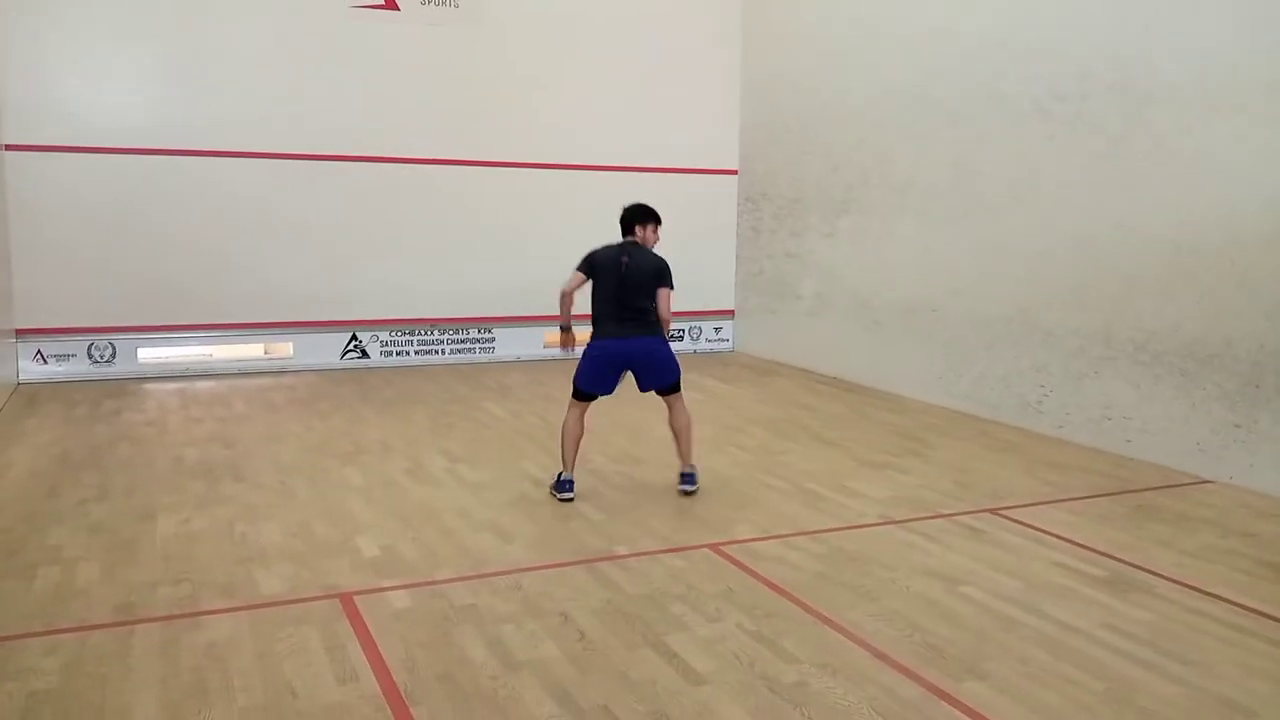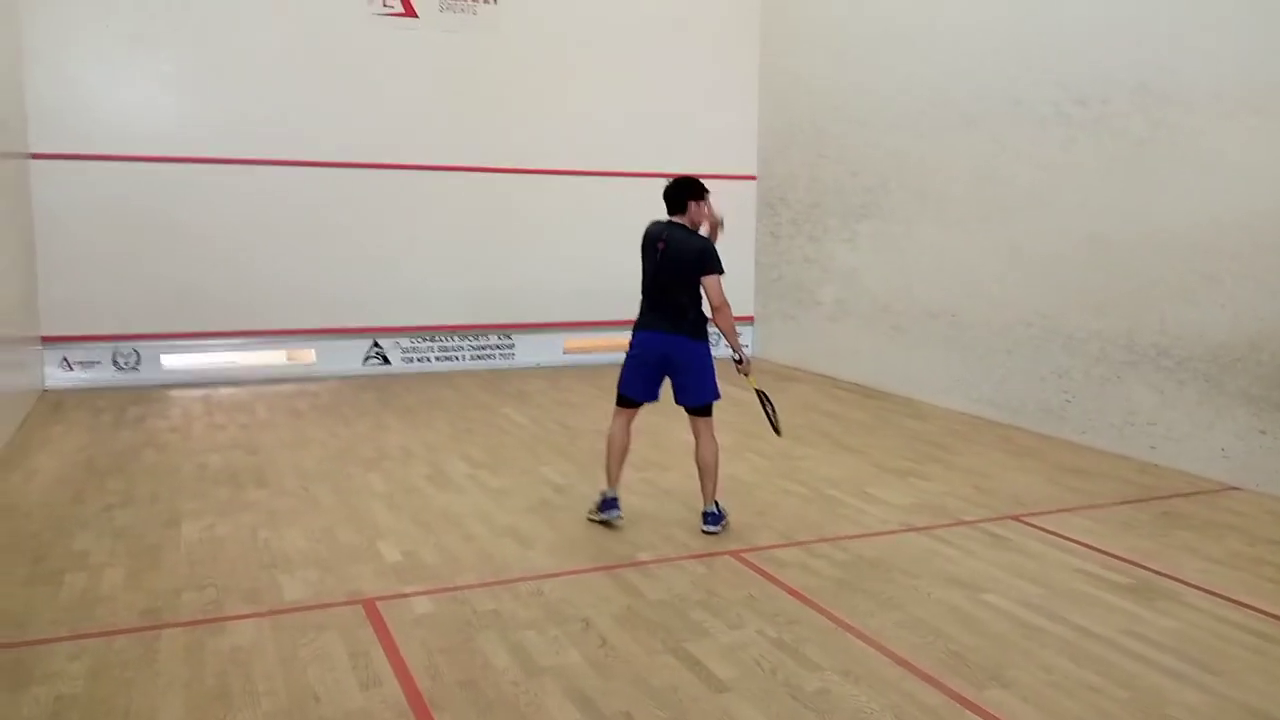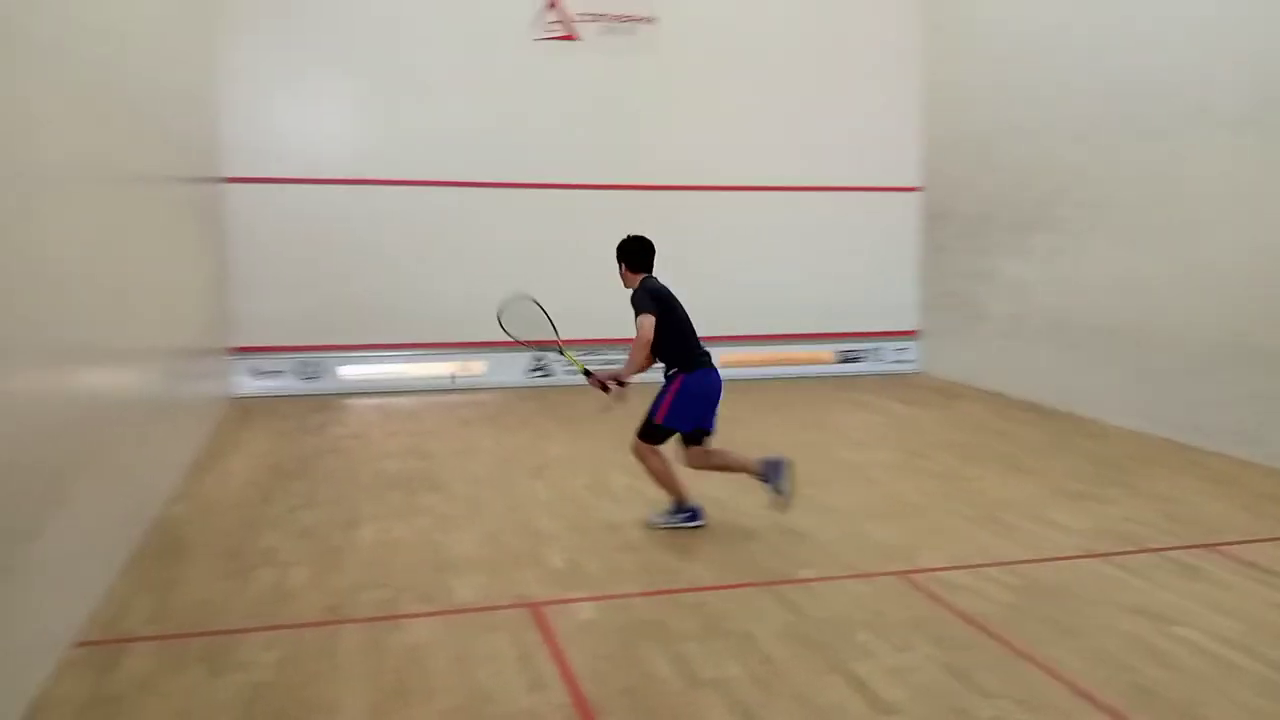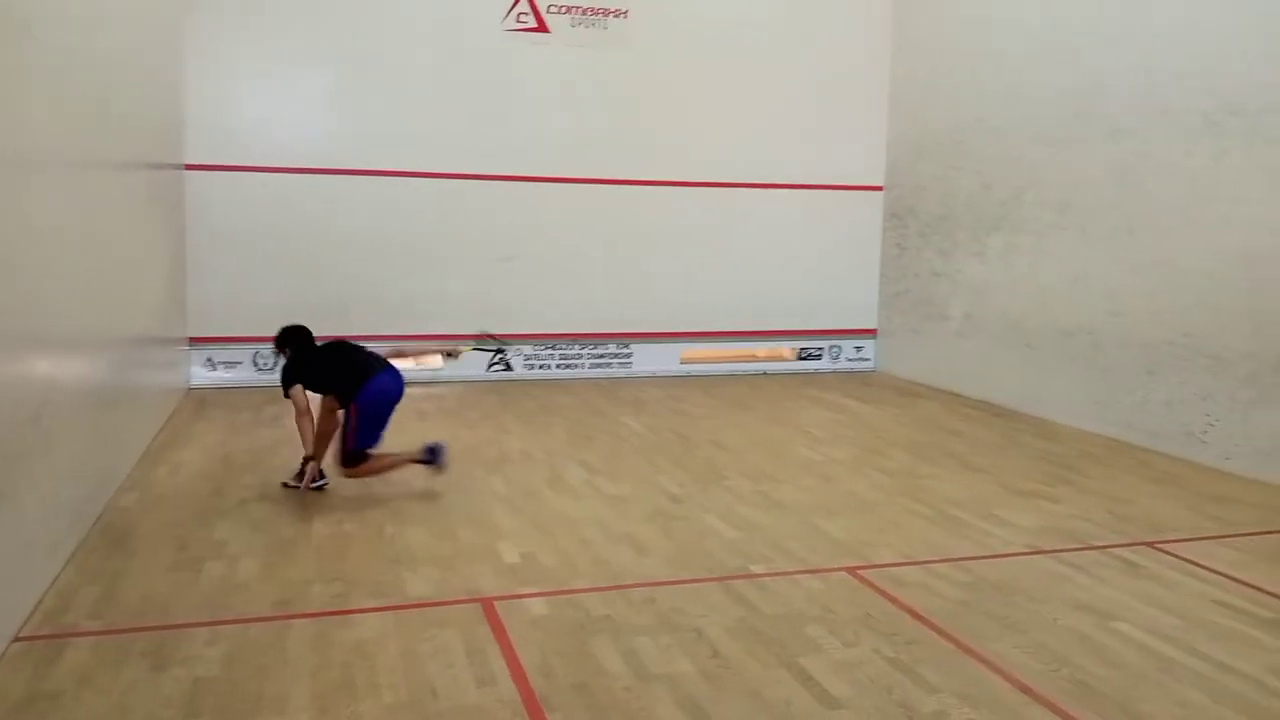
dt=0.7s
person 1, frame 1
left shoulder: (597, 257)
right shoulder: (658, 264)
left elbow: (567, 290)
right elbow: (664, 315)
left wrist: (565, 328)
right wrist: (656, 343)
left hip: (605, 343)
right hip: (649, 342)
left knee: (576, 408)
right knee: (675, 401)
left ankle: (566, 480)
right ankle: (687, 473)
person 1, frame 2
left shoulder: (650, 233)
right shoulder: (702, 247)
right elbow: (718, 306)
left wrist: (712, 227)
right wrist: (739, 353)
left hip: (647, 338)
right hip: (690, 344)
left knee: (622, 417)
right knee: (703, 429)
left ankle: (610, 499)
right ankle: (711, 511)
person 1, frame 3
left shoulder: (643, 294)
right shoulder: (655, 291)
left elbow: (644, 339)
right elbow: (651, 355)
left wrist: (621, 375)
right wrist: (614, 374)
left hip: (689, 378)
right hip: (703, 376)
left knee: (644, 447)
right knee: (696, 455)
left ankle: (687, 509)
right ankle: (766, 468)
person 1, frame 4
left shoulder: (291, 368)
right shoulder: (335, 348)
left elbow: (303, 412)
right elbow: (386, 352)
left wrist: (311, 458)
right wrist: (436, 351)
left hip: (370, 394)
right hip: (392, 380)
left knee: (352, 468)
right knee: (328, 403)
left ankle: (424, 455)
right ankle: (313, 475)
